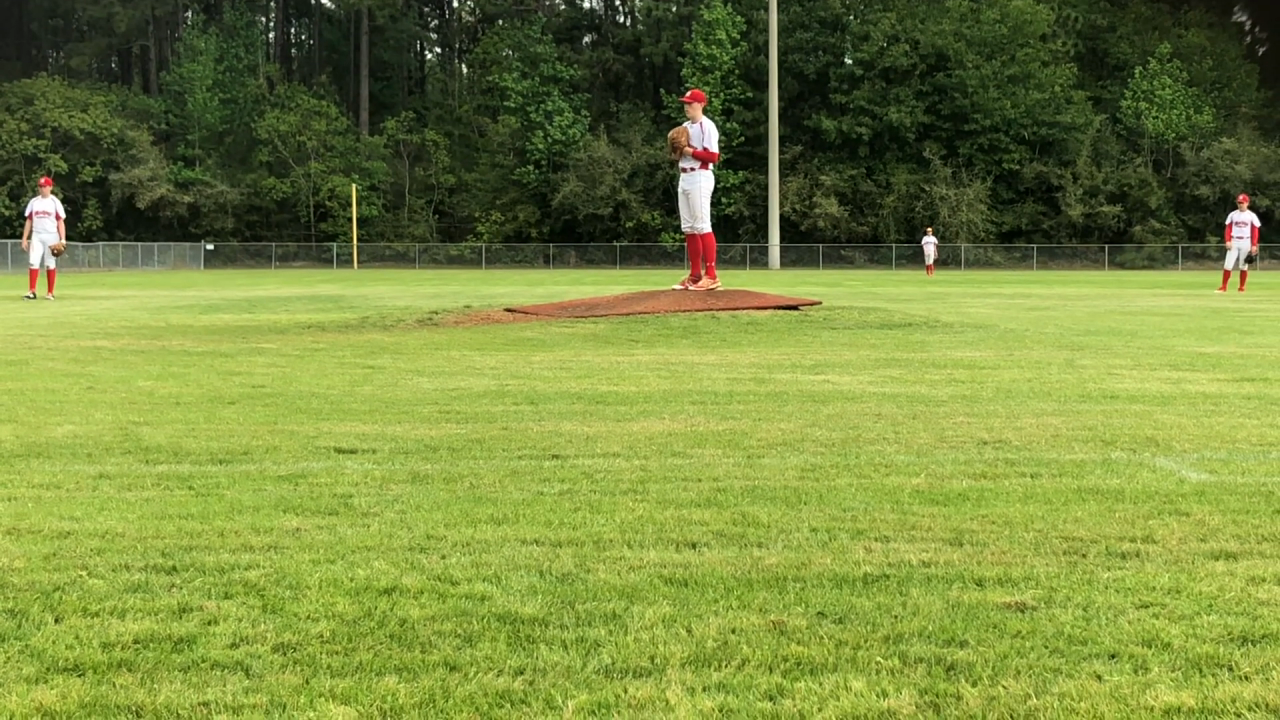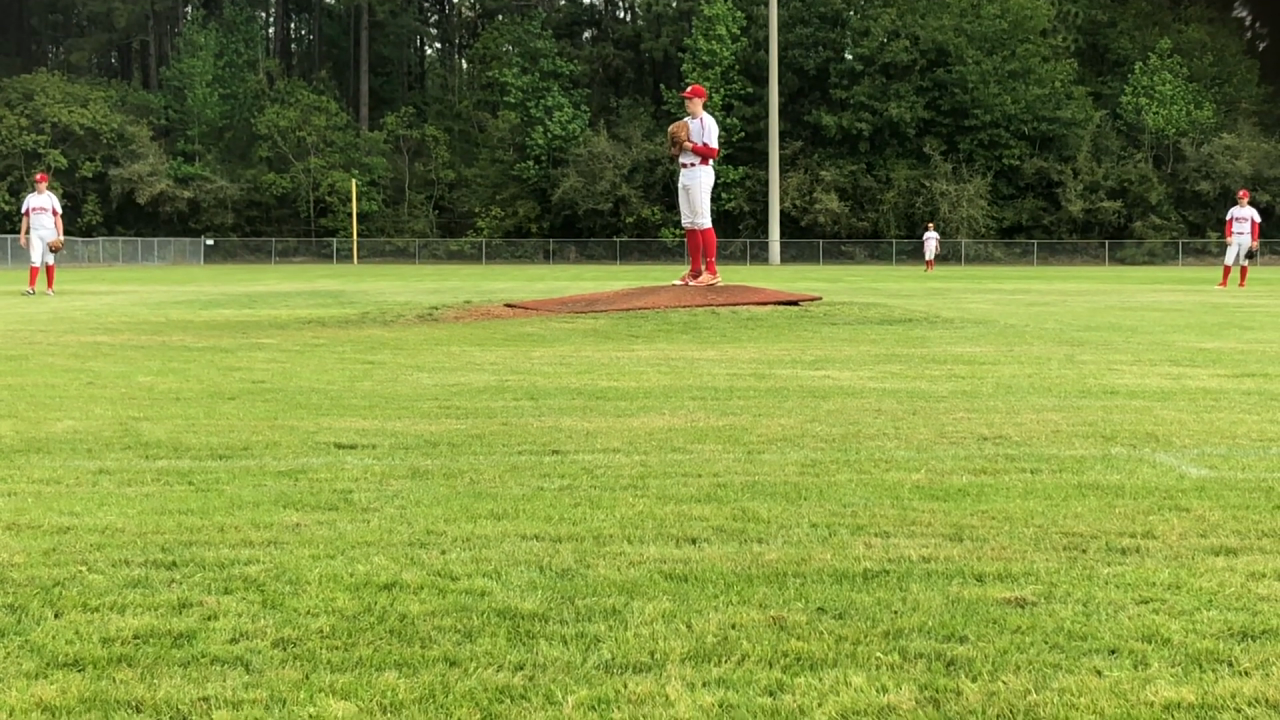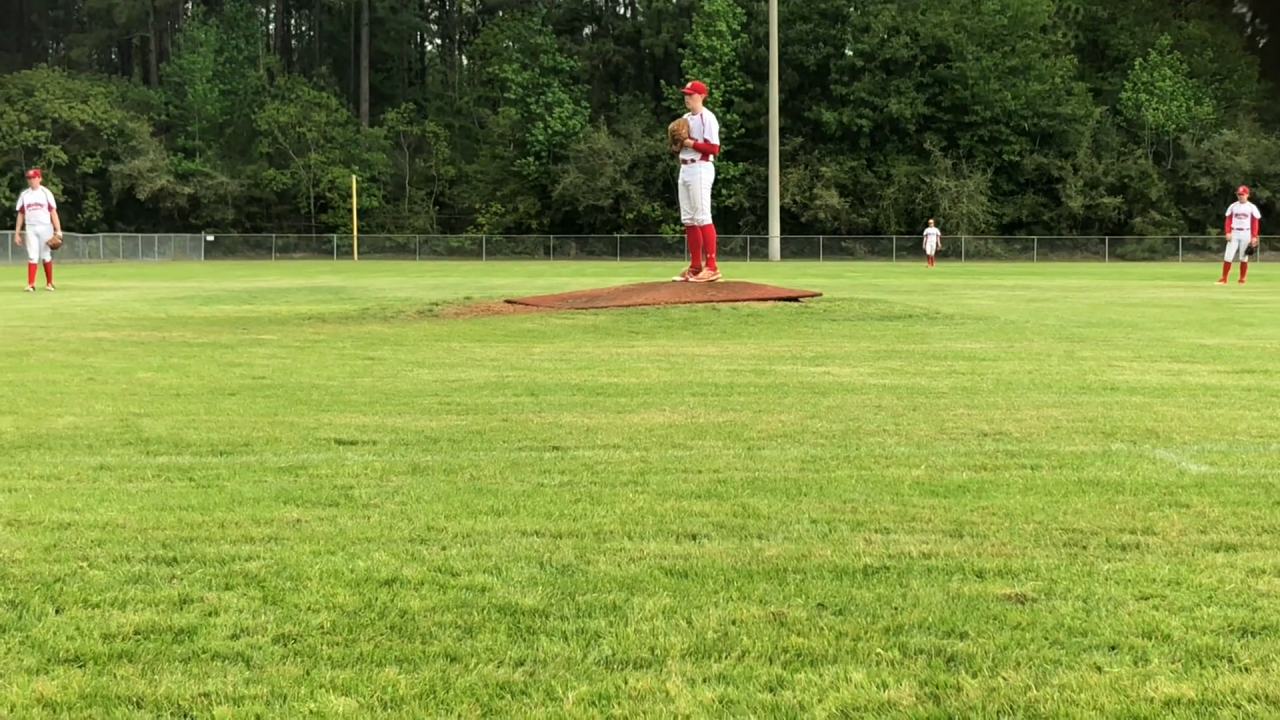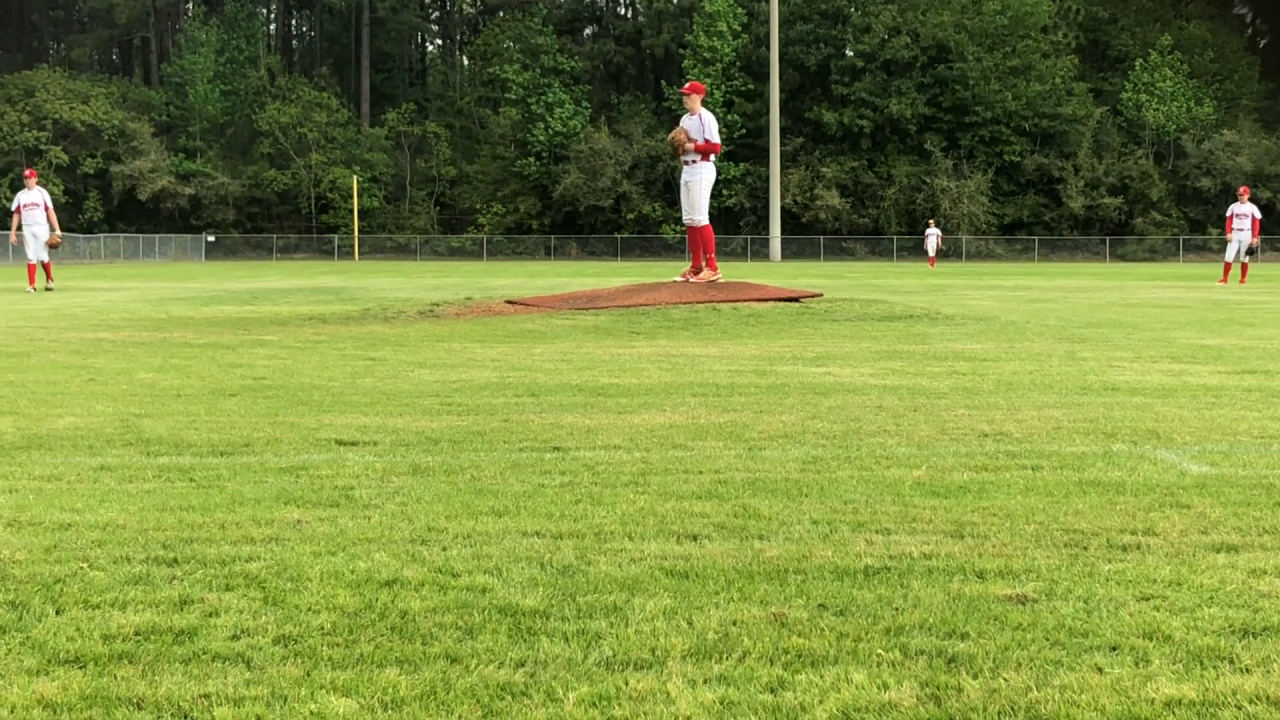
dt=0.2s
person 1, frame 1
left shoulder: (707, 126)
right shoulder: (685, 127)
left elbow: (713, 157)
left wrist: (689, 151)
left hip: (700, 178)
right hip: (684, 178)
left knee: (702, 226)
right knee: (689, 228)
left ankle: (711, 276)
right ankle: (695, 274)
person 1, frame 2
left shoulder: (707, 122)
right shoulder: (685, 122)
left elbow: (712, 153)
left wrist: (689, 145)
left hip: (700, 173)
right hip: (684, 173)
left knee: (702, 221)
right knee: (689, 223)
left ankle: (711, 271)
right ankle: (695, 270)
person 1, frame 3
left shoulder: (707, 118)
right shoulder: (685, 118)
left elbow: (714, 149)
left wrist: (690, 143)
left hip: (700, 169)
right hip: (685, 169)
left knee: (702, 218)
right knee: (688, 219)
left ankle: (711, 267)
right ankle: (695, 266)
person 1, frame 4
left shoulder: (706, 118)
right shoulder: (684, 120)
left elbow: (715, 147)
left wrist: (692, 148)
left hip: (702, 171)
right hip: (687, 171)
left knee: (699, 218)
right knee: (689, 220)
left ankle: (712, 267)
right ankle: (696, 267)
